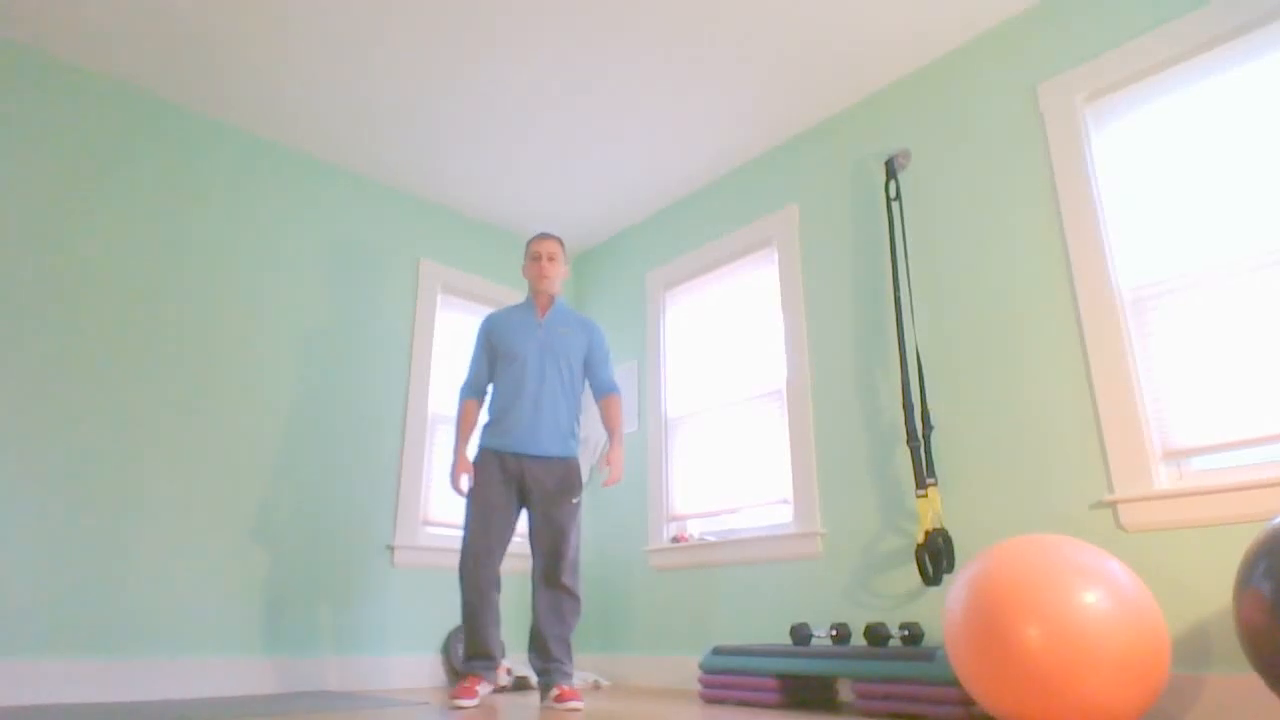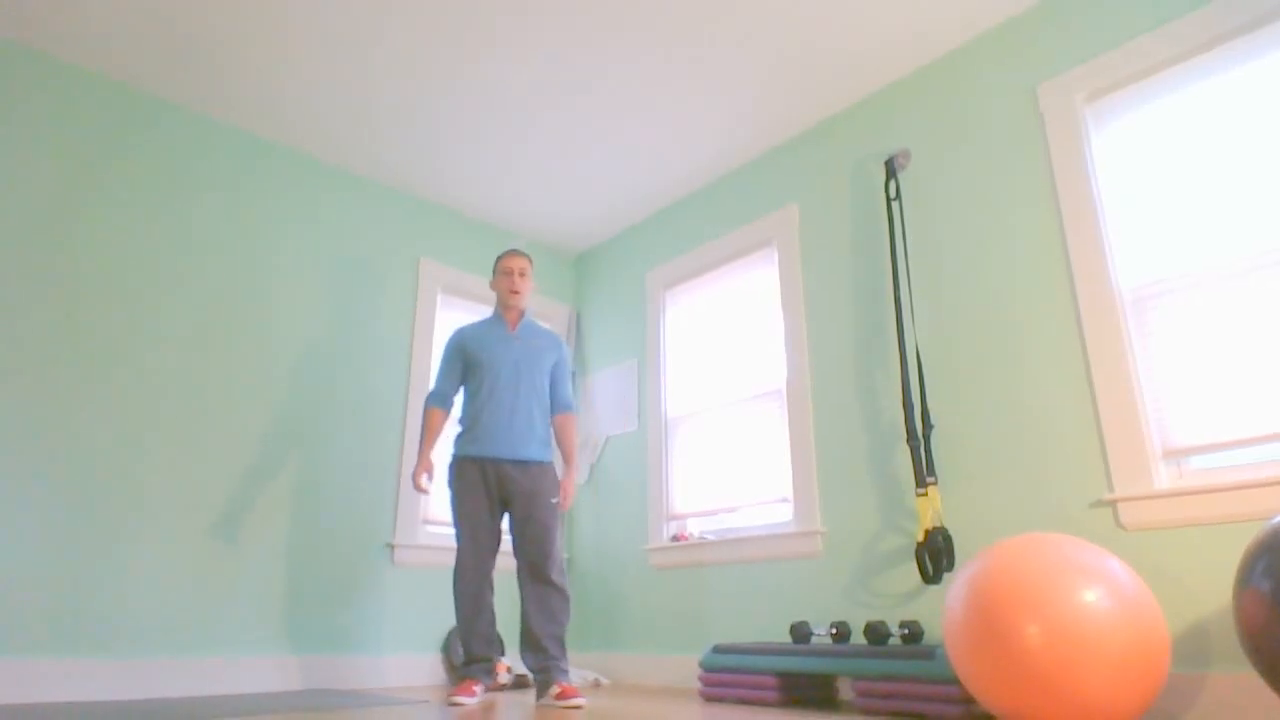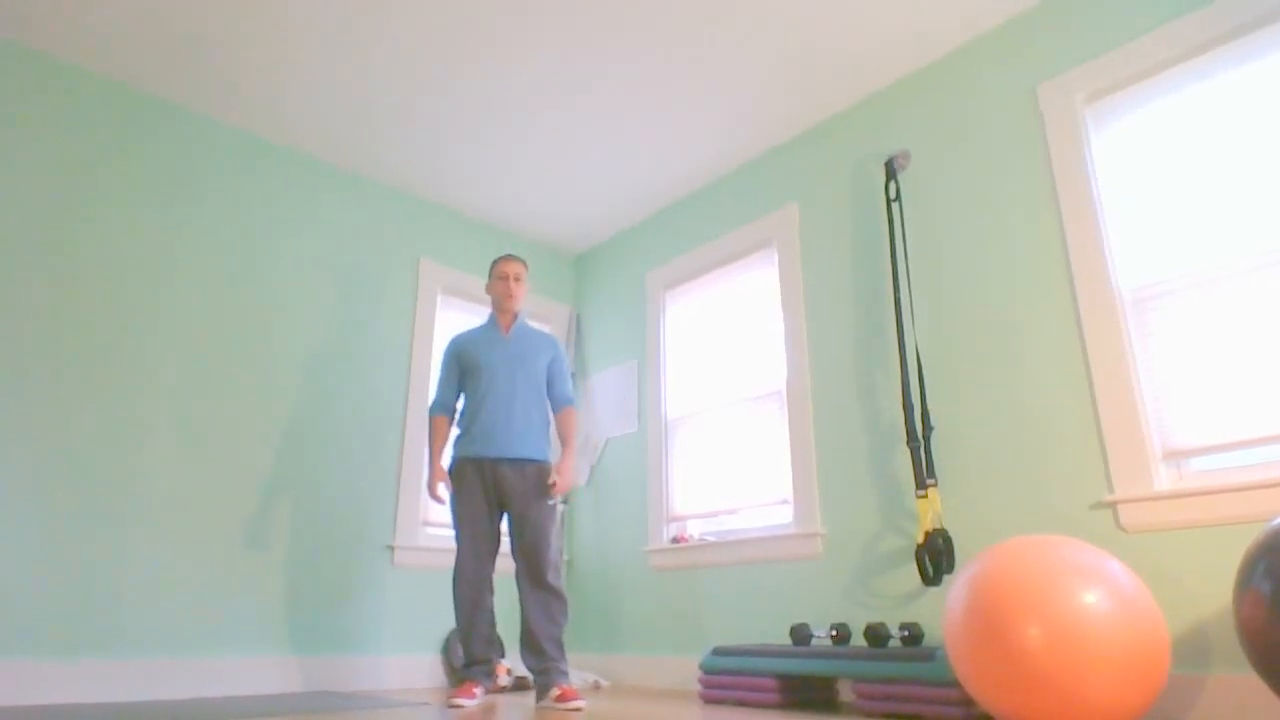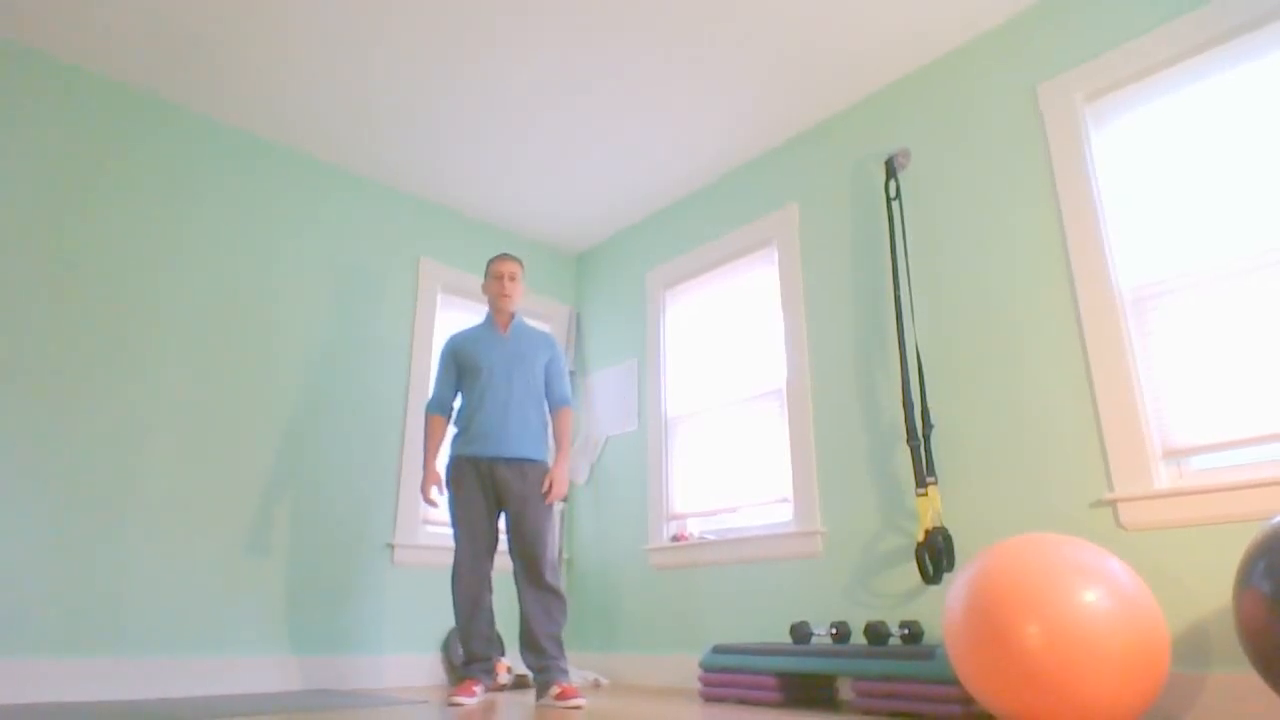
dt=0.5s
person 1, frame 1
left shoulder: (585, 329)
right shoulder: (496, 324)
left elbow: (606, 389)
right elbow: (474, 389)
left wrist: (615, 441)
right wrist: (460, 450)
left hip: (558, 462)
right hip: (496, 457)
left knee: (558, 570)
right knee: (478, 559)
left ankle: (556, 677)
right ankle: (480, 669)
person 1, frame 2
left shoulder: (552, 344)
right shoulder: (465, 338)
left elbow: (563, 409)
right elbow: (440, 398)
left wrist: (570, 467)
right wrist: (424, 453)
left hip: (534, 467)
right hip: (473, 465)
left knee: (544, 568)
right knee: (473, 568)
left ankle: (551, 674)
right ankle: (477, 671)
person 1, frame 3
left shoulder: (547, 345)
right shoulder: (462, 345)
left elbow: (564, 402)
right elbow: (442, 406)
left wrist: (568, 455)
right wrist: (435, 461)
left hip: (531, 466)
right hip: (472, 465)
left knee: (541, 568)
right knee: (473, 569)
left ankle: (551, 677)
right ankle: (477, 674)
person 1, frame 4
left shoulder: (545, 344)
right shoulder: (459, 344)
left elbow: (561, 405)
right elbow: (439, 406)
left wrist: (562, 462)
right wrist: (429, 463)
left hip: (528, 465)
right hip: (469, 464)
left knee: (538, 566)
right knee: (471, 568)
left ankle: (551, 675)
right ankle: (477, 672)
